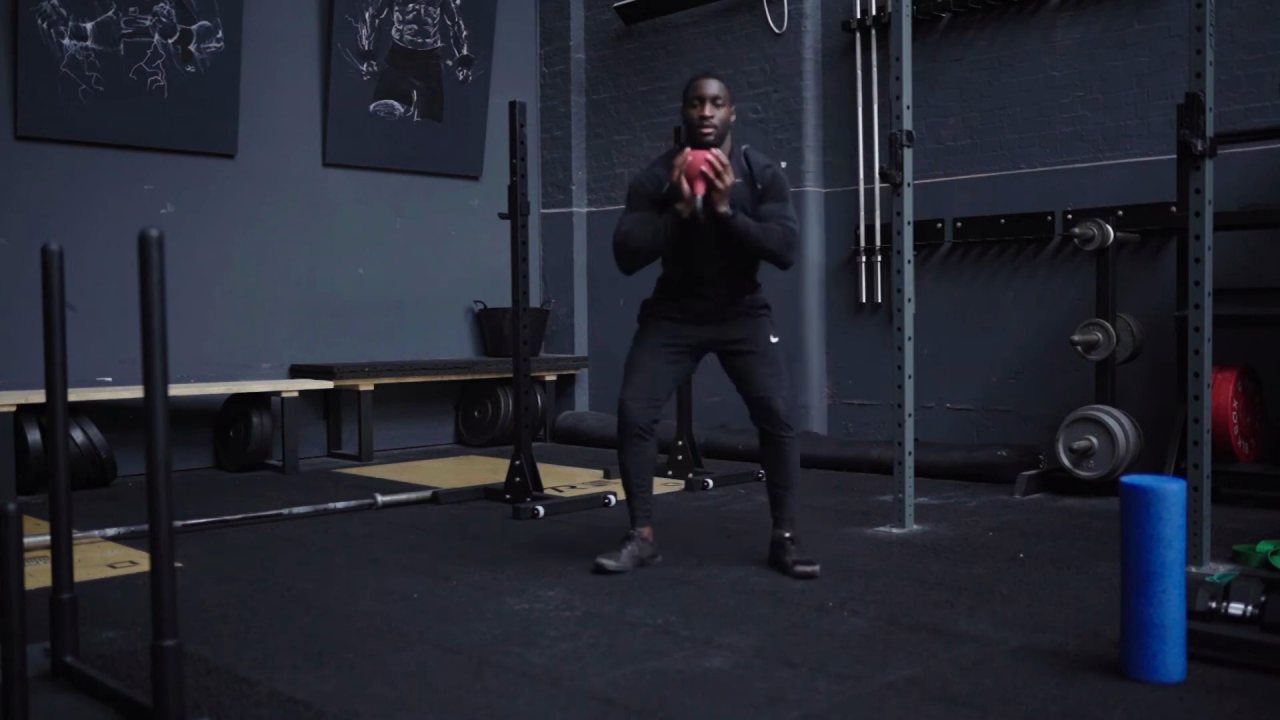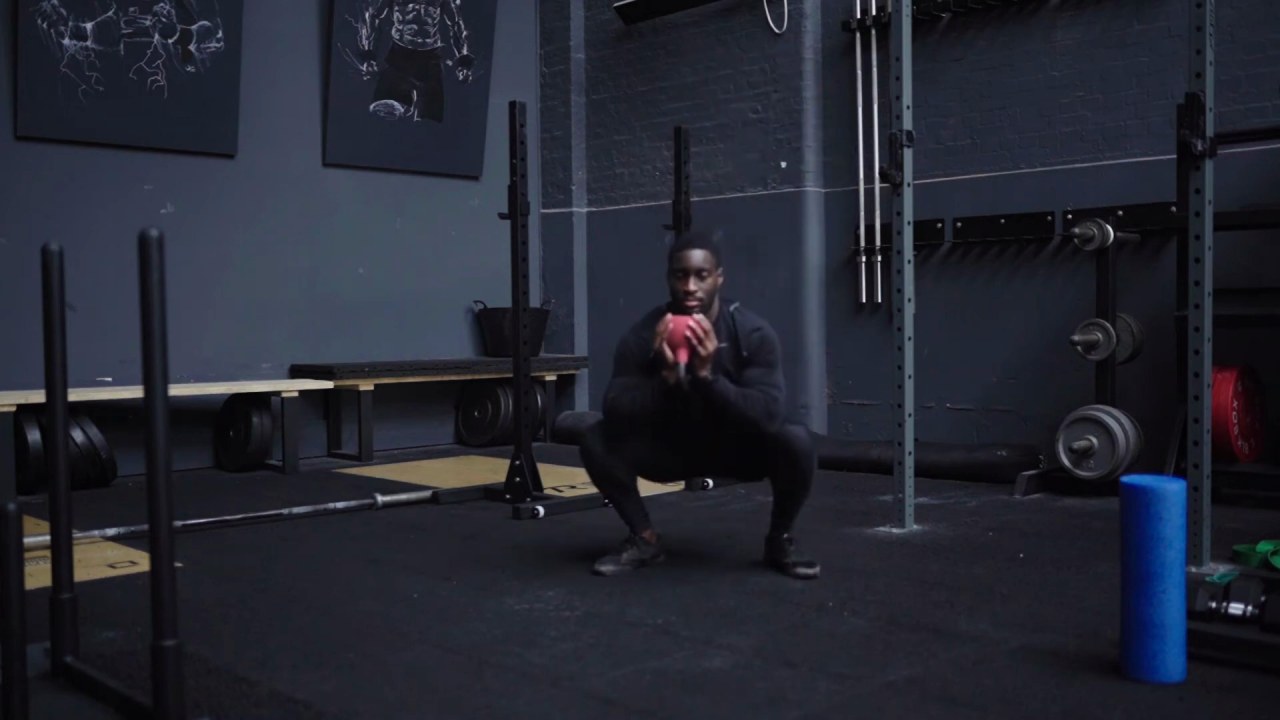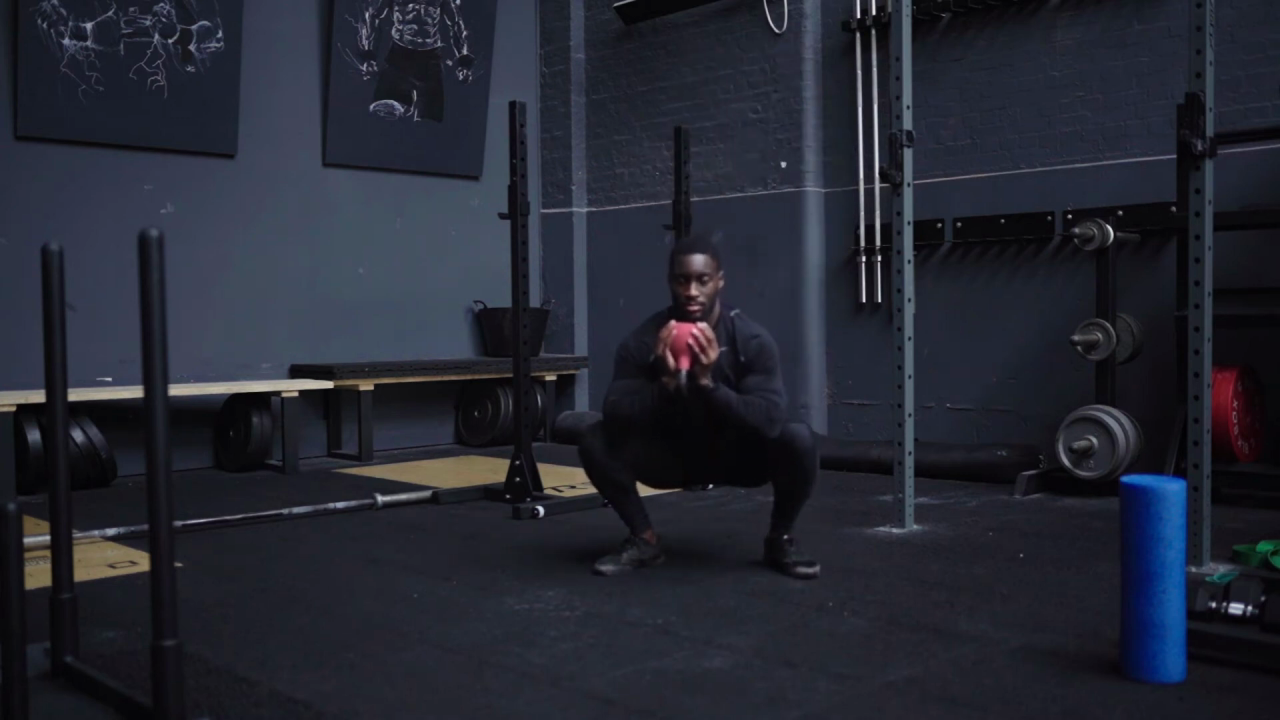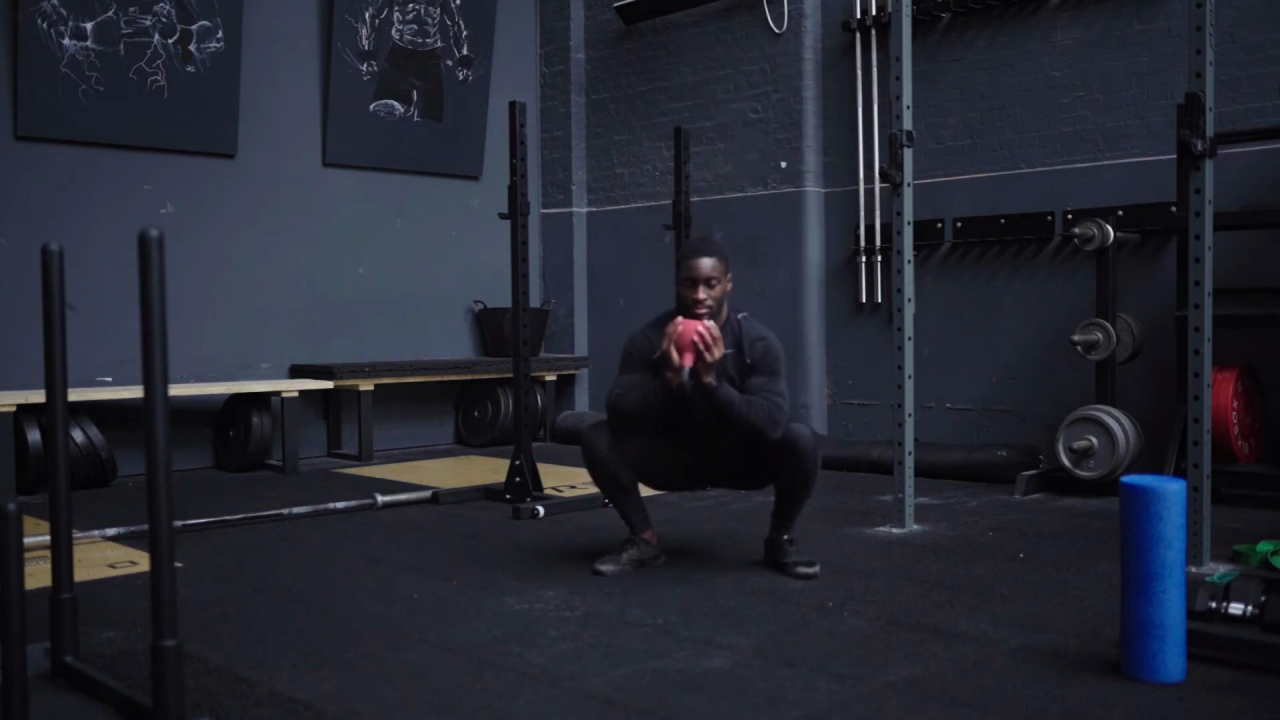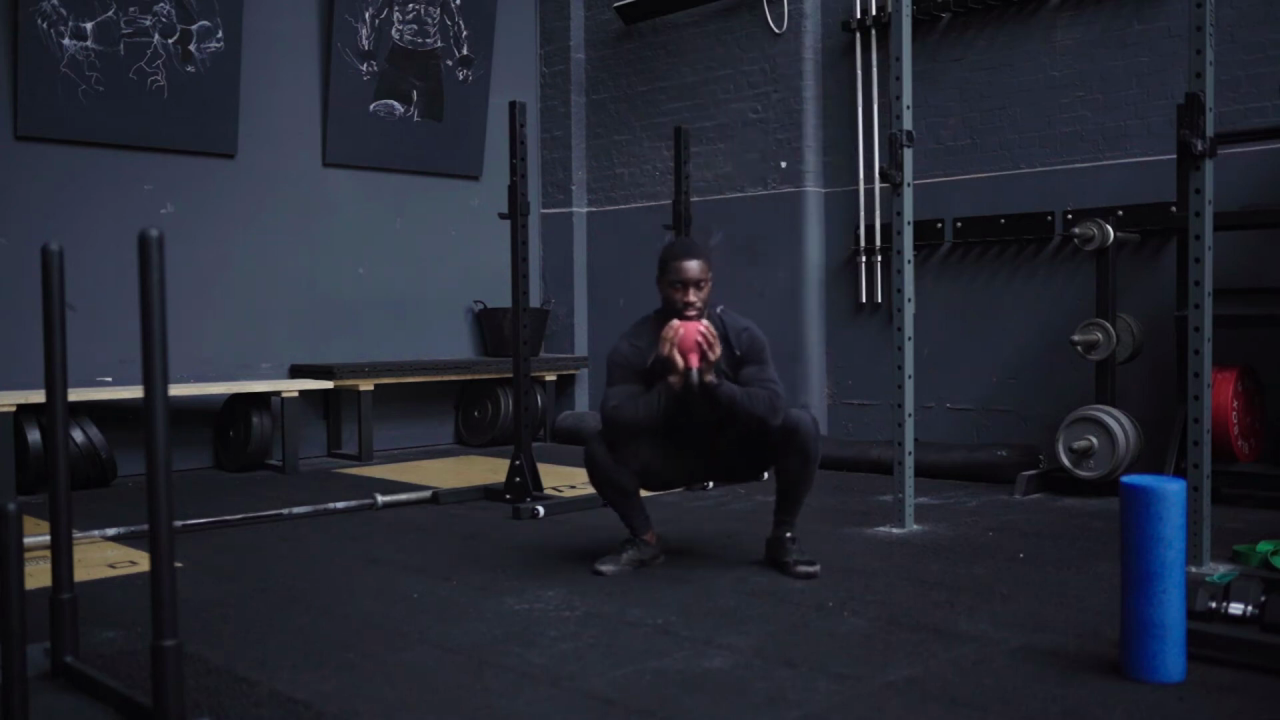
dt=1s
person 1, frame 1
left shoulder: (762, 173)
right shoulder: (655, 178)
left elbow: (785, 249)
right elbow: (626, 257)
left wrist: (725, 210)
right wrist: (680, 210)
left hip: (742, 314)
right hip: (672, 316)
left knee: (776, 414)
right knee: (634, 411)
left ankle: (783, 537)
right ankle: (642, 535)
person 1, frame 2
left shoulder: (754, 333)
right shoulder: (641, 337)
left elbow: (769, 416)
right elbow: (616, 416)
left wrist: (708, 376)
right wrist: (665, 378)
left hip: (737, 446)
right hip: (671, 446)
left knee: (795, 441)
right knee: (598, 442)
left ankle: (780, 540)
right ankle: (644, 539)
person 1, frame 3
left shoulder: (752, 340)
right shoulder: (641, 341)
left elbow: (770, 420)
right elbow: (616, 417)
left wrist: (708, 383)
right wrist: (666, 384)
left hip: (736, 455)
right hip: (671, 455)
left knee: (798, 440)
right knee: (596, 441)
left ankle: (780, 541)
right ankle: (644, 540)
person 1, frame 4
left shoulder: (759, 342)
right shoulder: (648, 340)
left elbow: (773, 423)
right elbow: (619, 413)
left wrist: (712, 381)
right wrist: (669, 379)
left hip: (740, 458)
right hip: (675, 458)
left knee: (800, 440)
right knee: (598, 439)
left ankle: (780, 541)
right ankle: (644, 540)
person 1, frame 5
left shoulder: (742, 334)
right shoulder: (633, 346)
left elbow: (772, 409)
right elbow: (616, 424)
left wrist: (711, 379)
right wrist: (671, 381)
left hip: (732, 449)
right hip: (668, 456)
left knee: (800, 426)
right knee: (600, 448)
left ankle: (782, 539)
right ankle: (644, 540)
